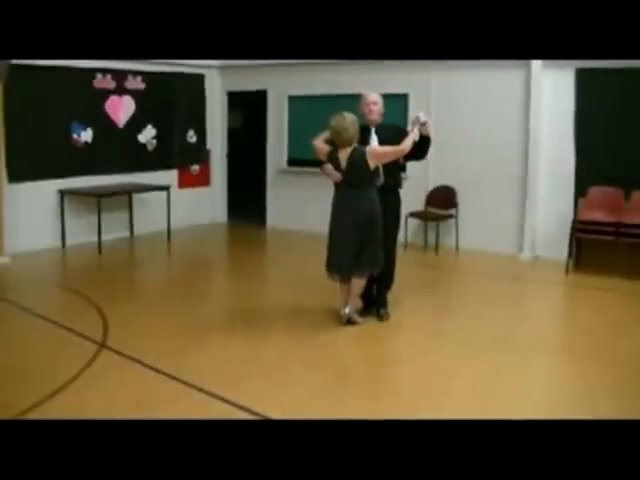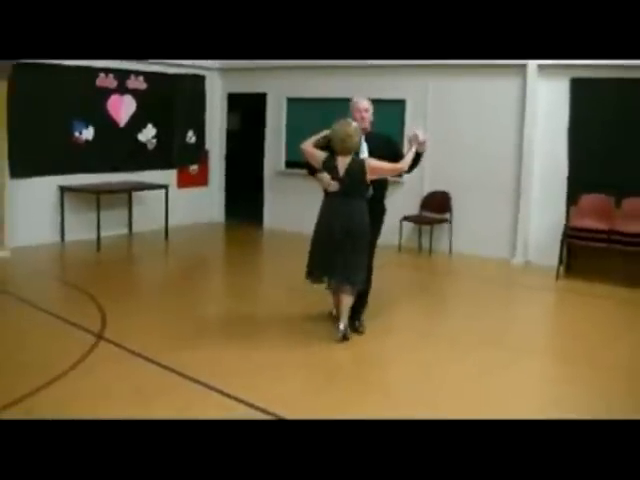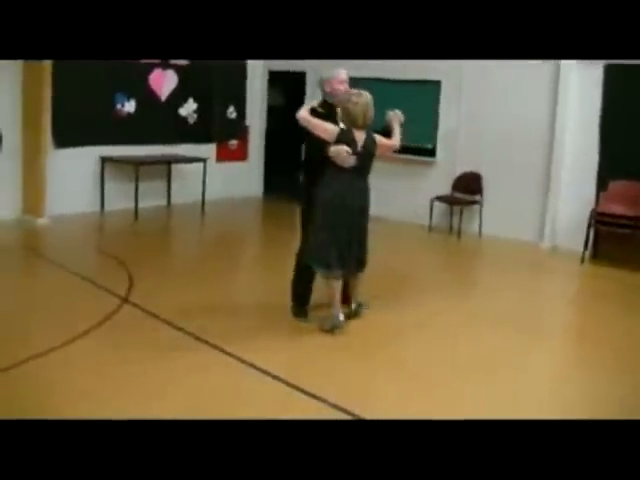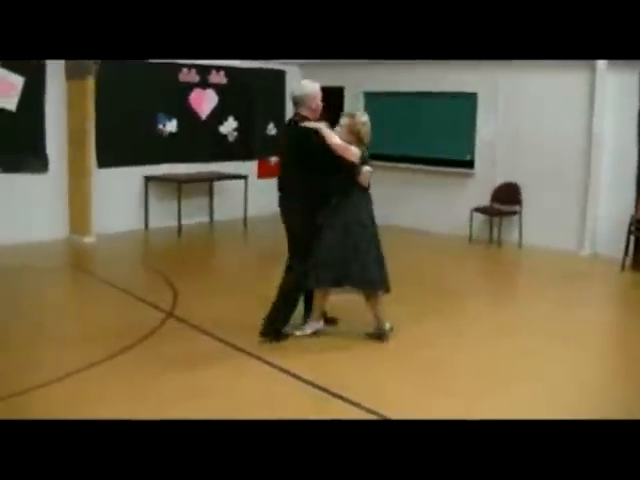
dt=1s
person 1, frame 1
left shoulder: (396, 132)
left elbow: (418, 153)
left wrist: (423, 132)
left hip: (388, 200)
left knee: (387, 250)
left ankle: (381, 300)
right ankle: (368, 300)
person 1, frame 2
left shoulder: (384, 142)
left elbow: (404, 166)
left wrist: (418, 150)
right wrist: (320, 174)
left hip: (372, 209)
left knee: (364, 261)
left ankle: (356, 313)
person 1, frame 3
right shoulder: (316, 113)
right elbow: (309, 137)
right wrist: (330, 149)
right hip: (317, 190)
left ankle: (345, 291)
right ankle: (300, 301)
person 1, frame 4
left shoulder: (294, 128)
right shoulder: (307, 132)
right elbow: (332, 159)
right wrist: (357, 171)
left hip: (296, 203)
right hip: (301, 206)
left knee: (310, 259)
right knee: (299, 264)
left ankle: (314, 312)
right ankle: (273, 324)
person 2, frame 1
left shoulder: (330, 155)
right shoulder: (368, 154)
left elbow: (317, 141)
right elbow: (403, 149)
left wrist: (333, 131)
right wrist: (415, 131)
left hip: (342, 209)
right hip: (366, 209)
left knee: (345, 257)
right knee: (363, 261)
left ankle: (344, 306)
right ankle: (350, 308)
person 2, frame 2
left shoulder: (326, 161)
right shoulder: (366, 166)
left elbow: (305, 146)
right elbow: (401, 167)
left wrist: (324, 133)
right wrist: (413, 148)
left hip: (330, 219)
right hip: (355, 221)
left knee: (333, 267)
right knee: (351, 273)
left ankle: (338, 311)
right ankle: (343, 322)
person 2, frame 3
left shoulder: (337, 133)
right shoulder: (374, 141)
left elbow: (302, 117)
right elbow: (395, 144)
left wrist: (310, 105)
right wrist: (395, 124)
left hip: (332, 199)
right hip: (358, 201)
left knee: (330, 254)
right knee: (351, 252)
left ankle: (336, 313)
right ankle: (354, 304)
person 2, frame 4
left shoulder: (355, 154)
right shoulder: (358, 155)
left elbow: (336, 143)
left wrist: (320, 127)
left hip: (350, 220)
right hip: (342, 218)
